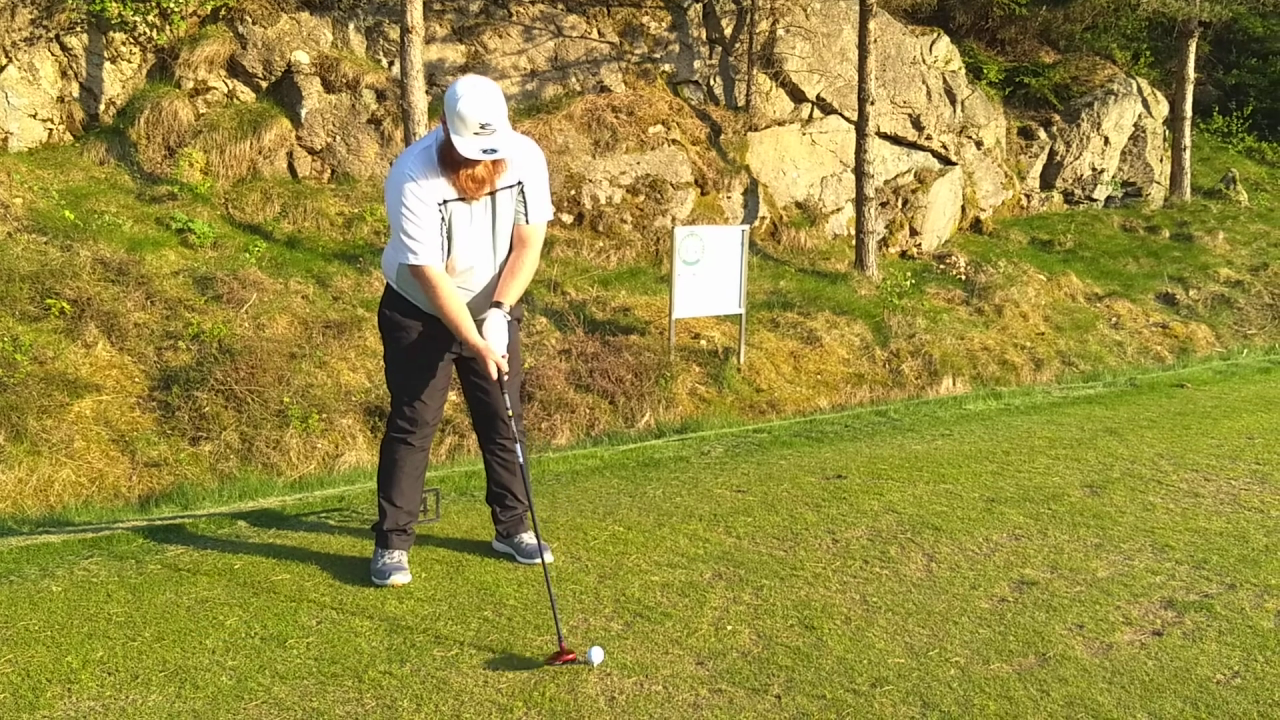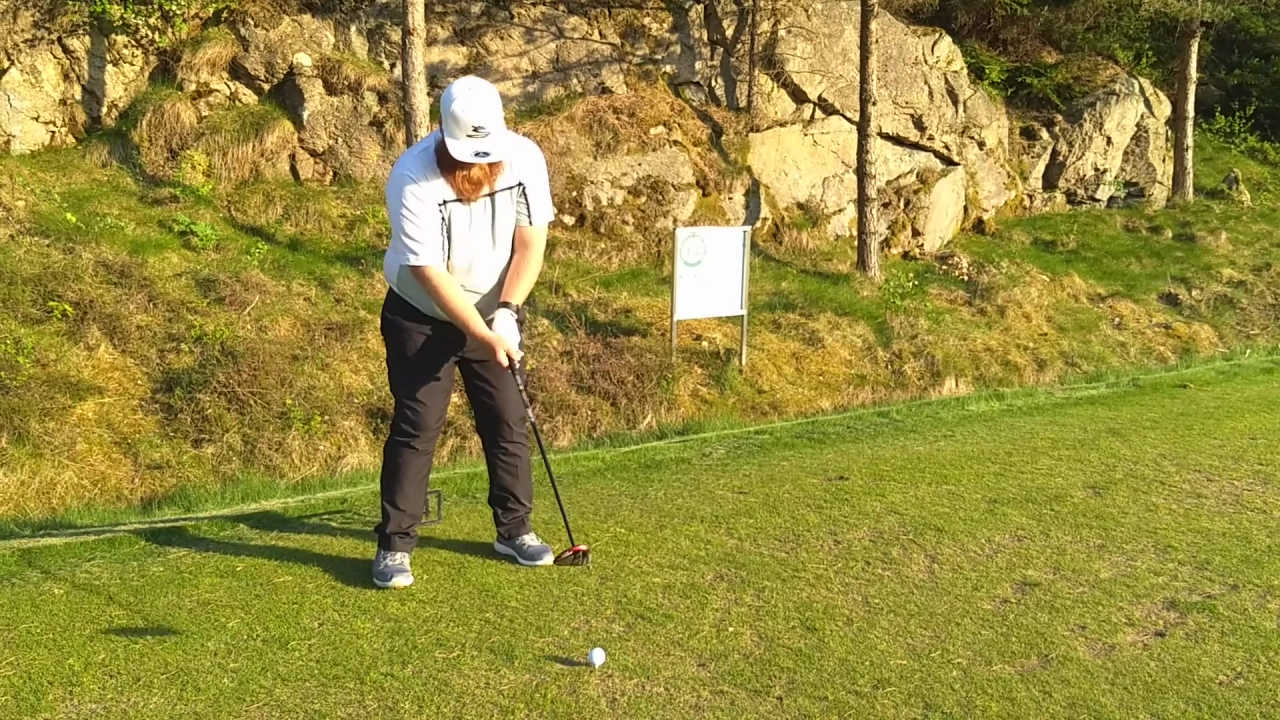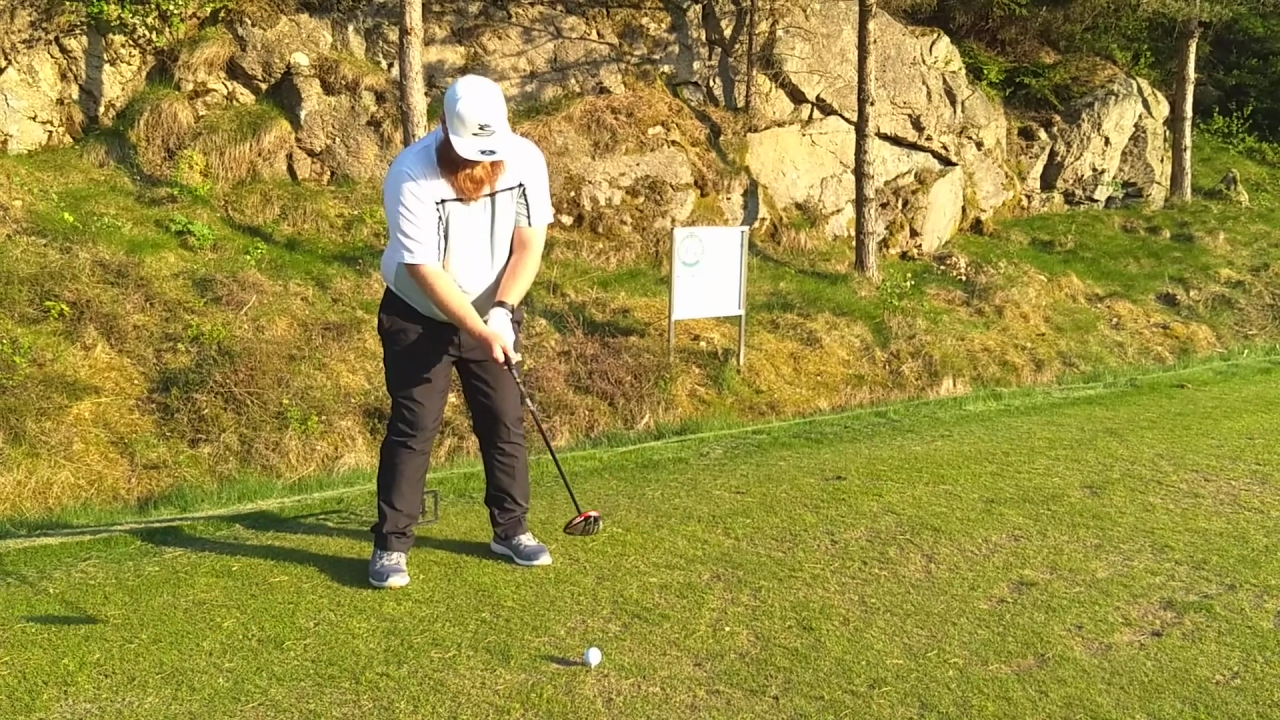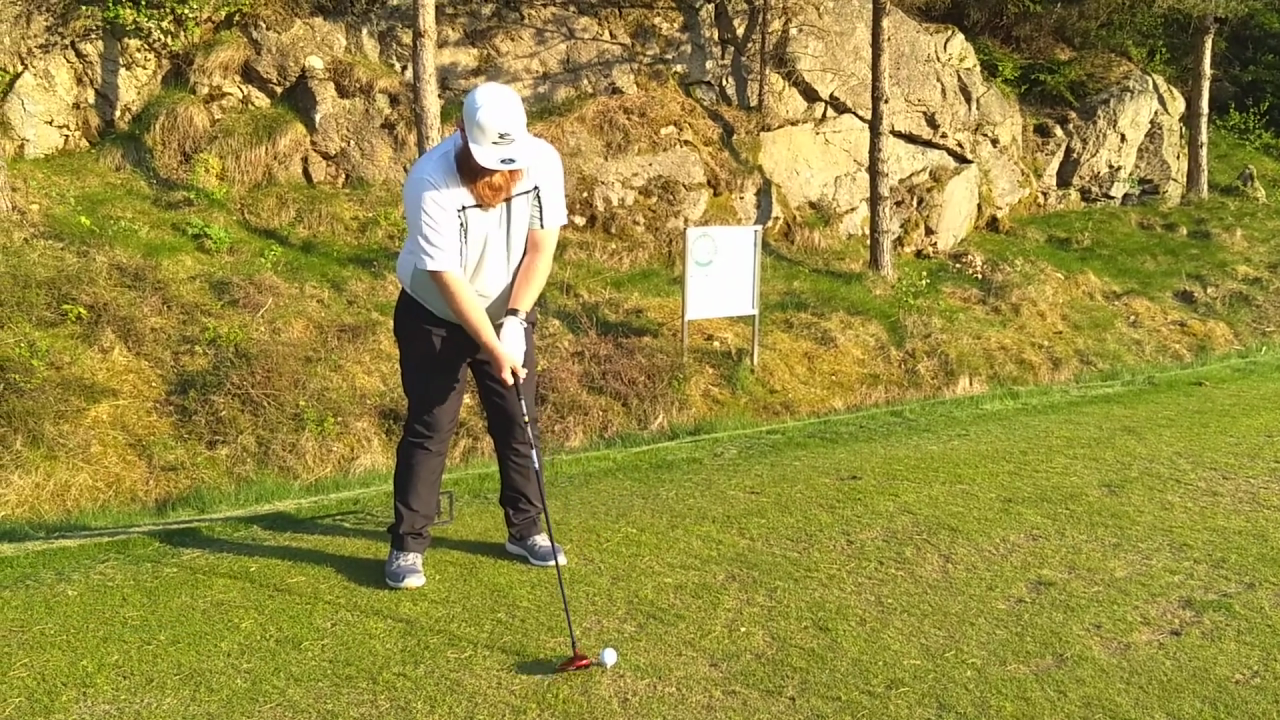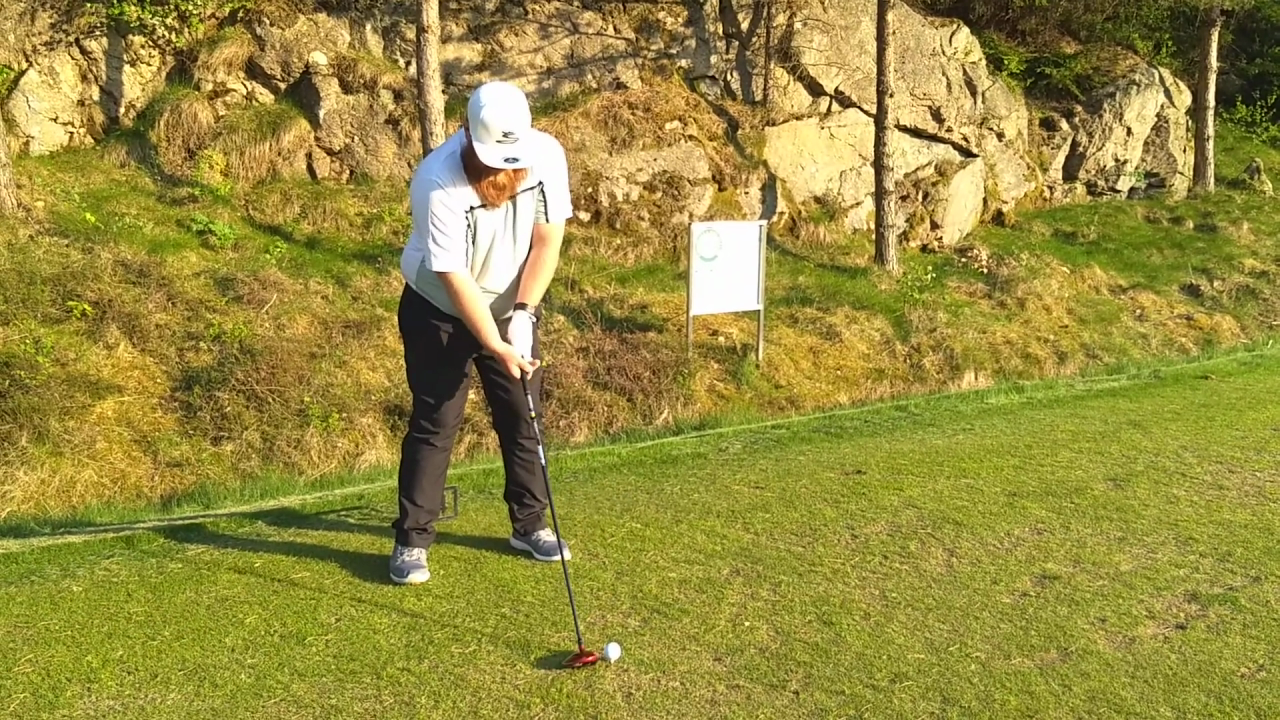
dt=1s
person 1, frame 1
left shoulder: (526, 157)
right shoulder: (412, 175)
left elbow: (528, 243)
right elbow: (428, 272)
left wrist: (499, 311)
right wrist: (474, 343)
left hip: (492, 310)
right hip: (418, 313)
left knee: (504, 421)
right knee: (412, 425)
left ankle: (512, 527)
right ankle: (392, 543)
person 1, frame 2
left shoulder: (525, 157)
right shoulder: (411, 176)
left elbow: (530, 243)
right elbow: (429, 272)
left wrist: (507, 313)
right wrist: (482, 336)
left hip: (495, 313)
right hip: (420, 316)
left knee: (508, 423)
right knee: (415, 428)
left ankle: (514, 530)
right ankle: (394, 545)
person 1, frame 3
left shoulder: (526, 159)
right shoulder: (411, 174)
left elbow: (529, 244)
right elbow: (424, 269)
left wrist: (503, 311)
right wrist: (478, 331)
left hip: (493, 314)
right hip: (418, 317)
left knee: (505, 424)
right knee: (412, 428)
left ankle: (511, 530)
right ankle: (391, 545)
person 1, frame 4
left shoulder: (542, 160)
right shoulder: (430, 180)
left elbow: (540, 249)
right elbow: (446, 276)
left wrist: (516, 321)
right wrist: (491, 347)
left hip: (507, 314)
right hip: (433, 317)
left knee: (519, 424)
right knee: (428, 428)
left ankle: (526, 530)
right ankle: (407, 545)
person 1, frame 5
left shoulder: (547, 154)
right shoulder: (438, 181)
left elbow: (547, 241)
right elbow: (454, 276)
left wrist: (524, 314)
right wrist: (496, 347)
left hip: (510, 308)
right hip: (438, 311)
left knee: (523, 418)
right knee: (434, 423)
left ankle: (530, 525)
right ankle: (411, 540)
